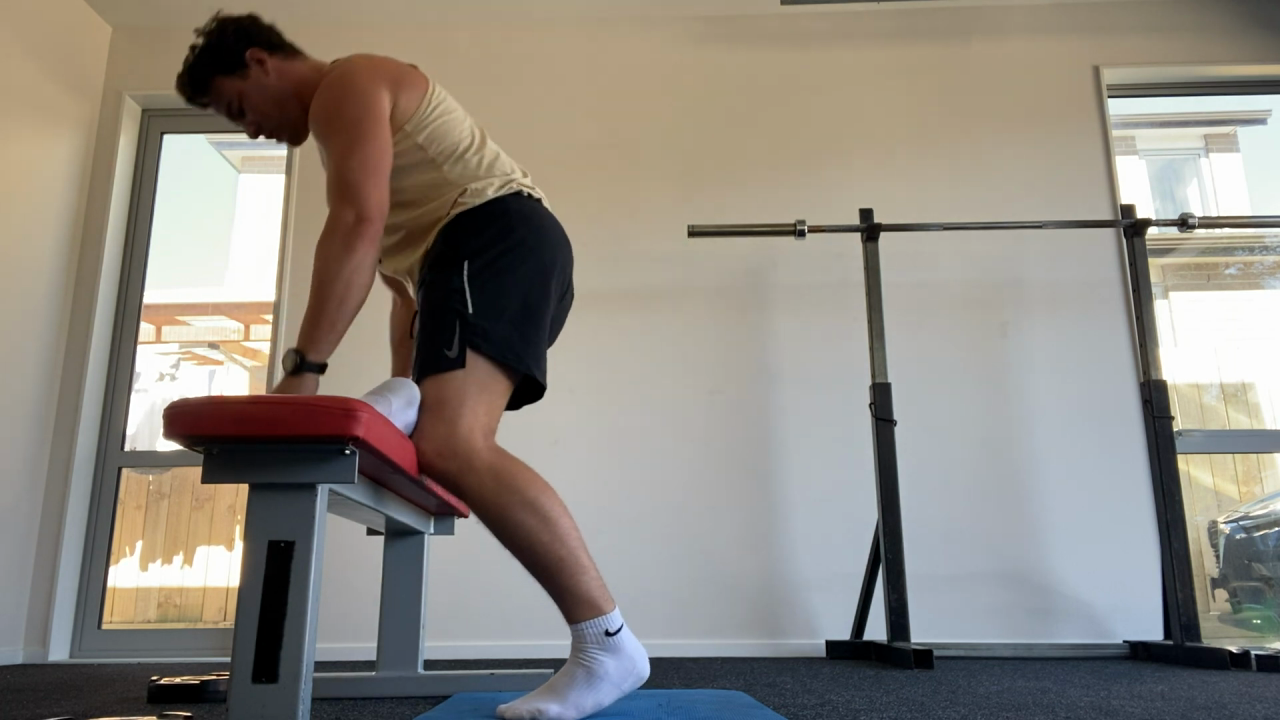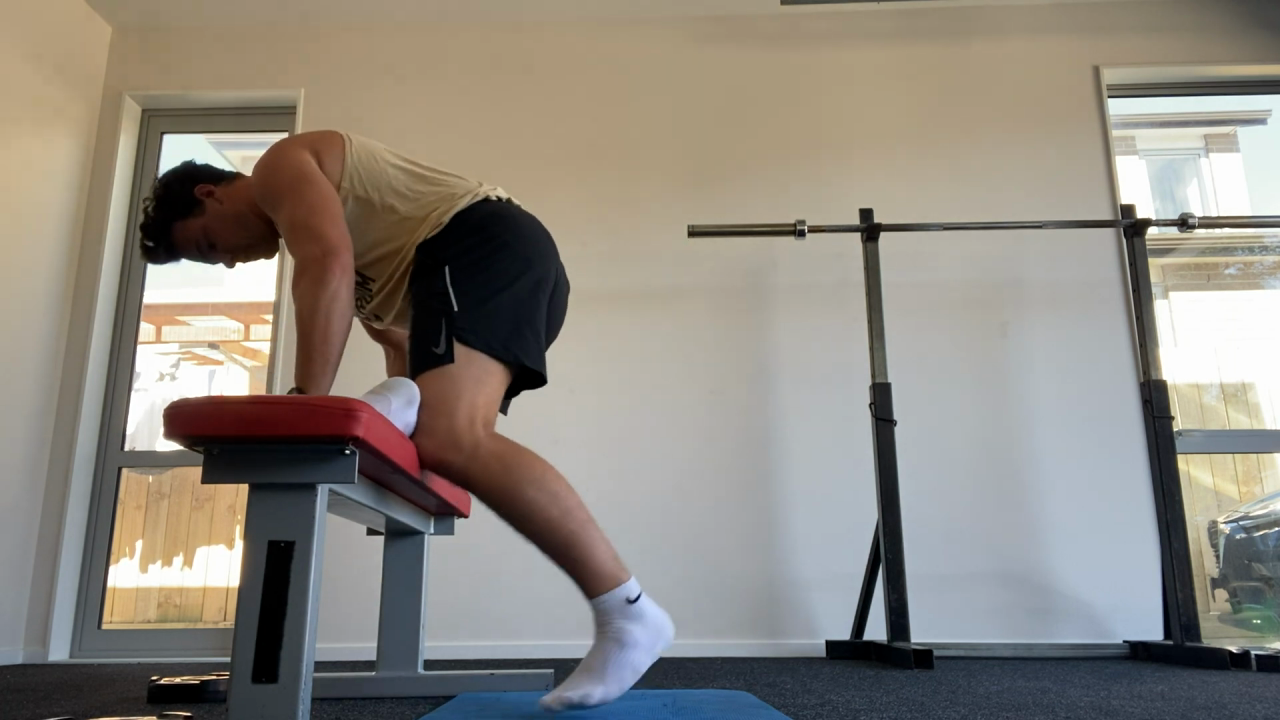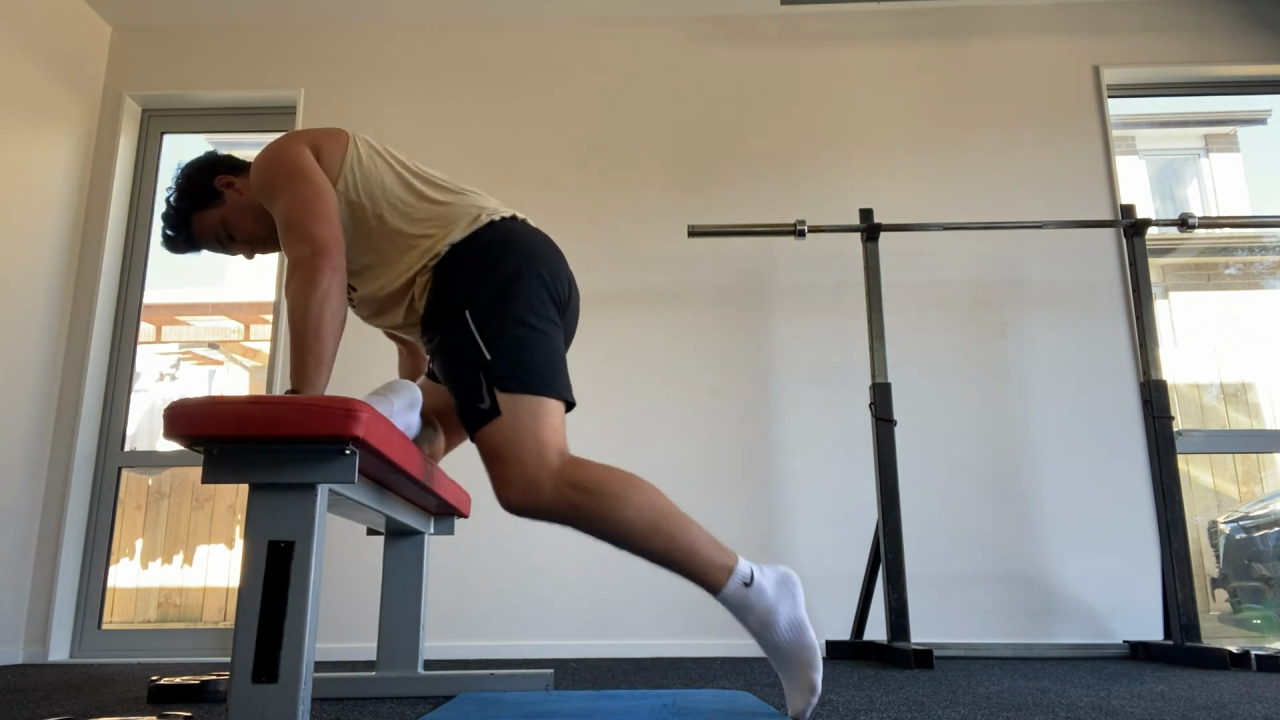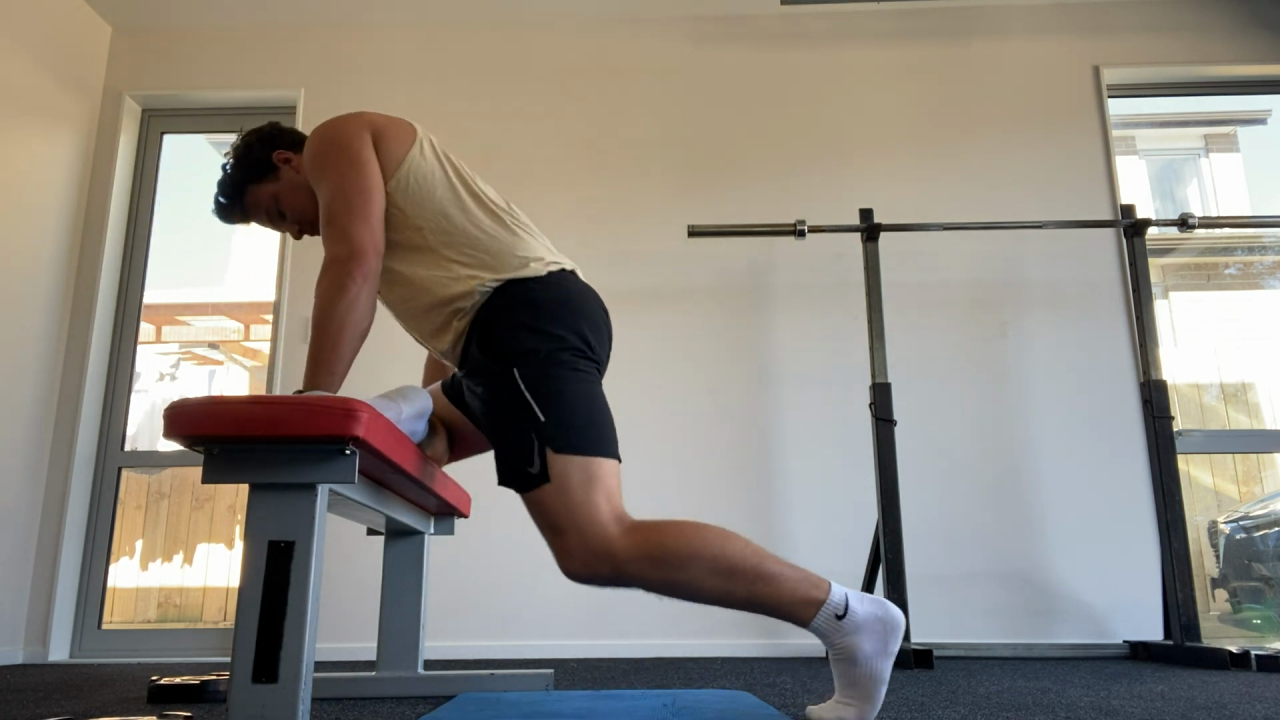
dt=0.3s
person 1, frame 1
left shoulder: (345, 83)
right shoulder: (357, 109)
left elbow: (358, 220)
right elbow: (408, 281)
left wrist: (304, 367)
right wrist: (405, 392)
left hip: (495, 238)
right hip: (515, 250)
left knee: (448, 446)
left ankle: (607, 644)
person 1, frame 2
left shoulder: (285, 167)
left elbow: (325, 266)
right elbow: (400, 338)
left wrist: (309, 403)
right wrist: (406, 415)
left hip: (480, 247)
right hip: (522, 267)
left knee: (451, 440)
left ankle: (624, 613)
person 1, frame 3
left shoulder: (281, 162)
right shoulder: (327, 199)
left elbow: (320, 264)
right elbow: (413, 334)
left wrist: (303, 404)
right wrist: (411, 430)
left hip: (489, 272)
right hip: (512, 281)
left knee: (534, 480)
left ankle: (752, 589)
person 1, frame 4
left shoulder: (335, 141)
right shoulder: (380, 176)
left elbow: (353, 267)
right elbow: (449, 316)
left wrist: (314, 405)
left hip: (527, 318)
right hip: (516, 327)
left knee: (594, 547)
right knee: (418, 437)
left ankle: (847, 616)
